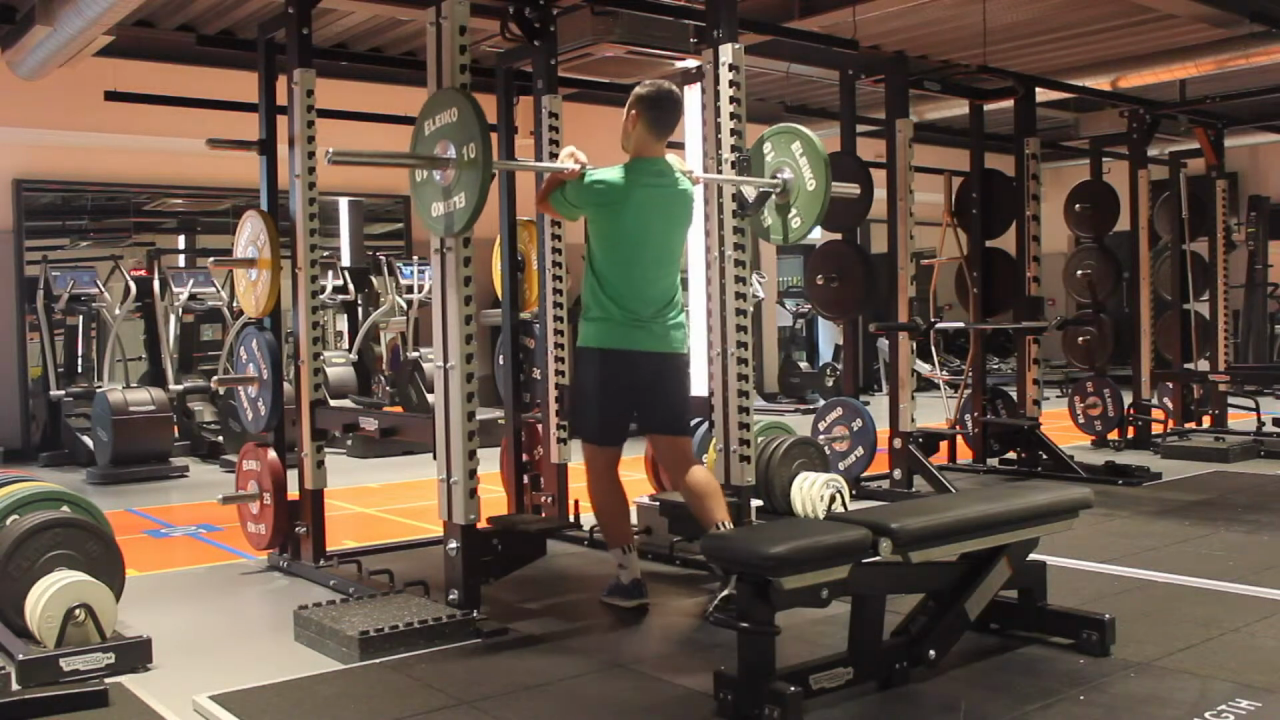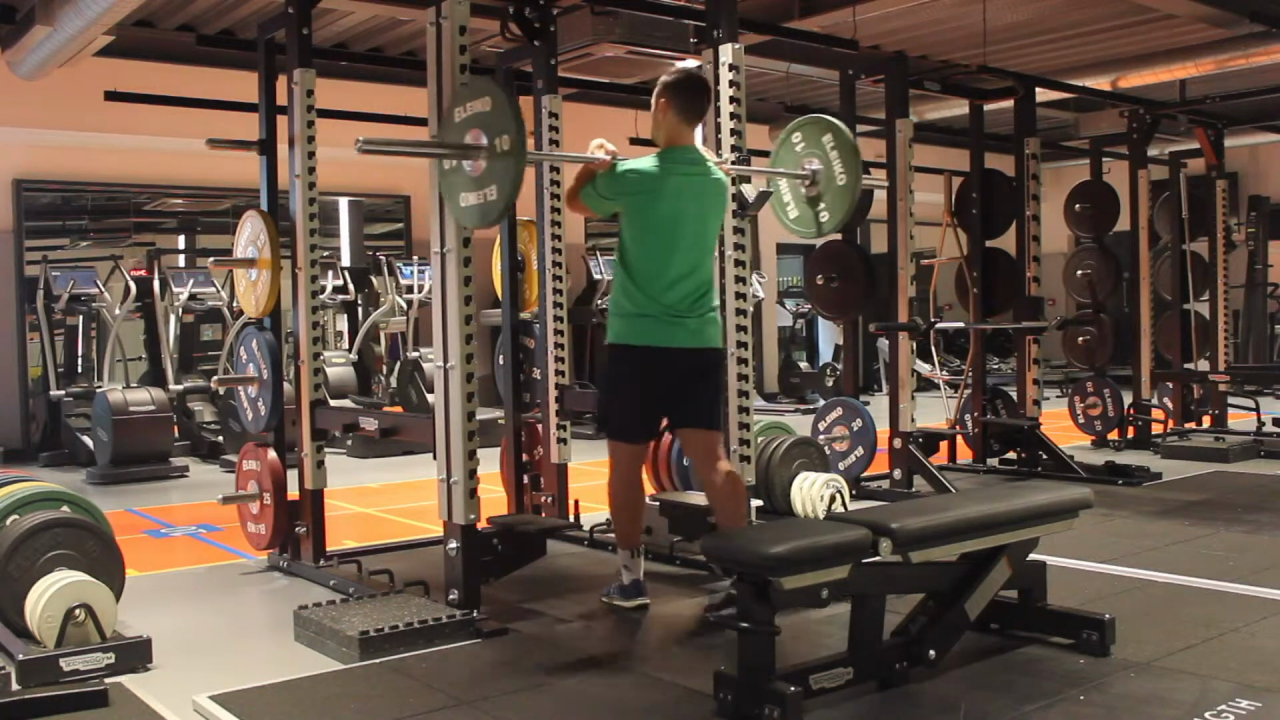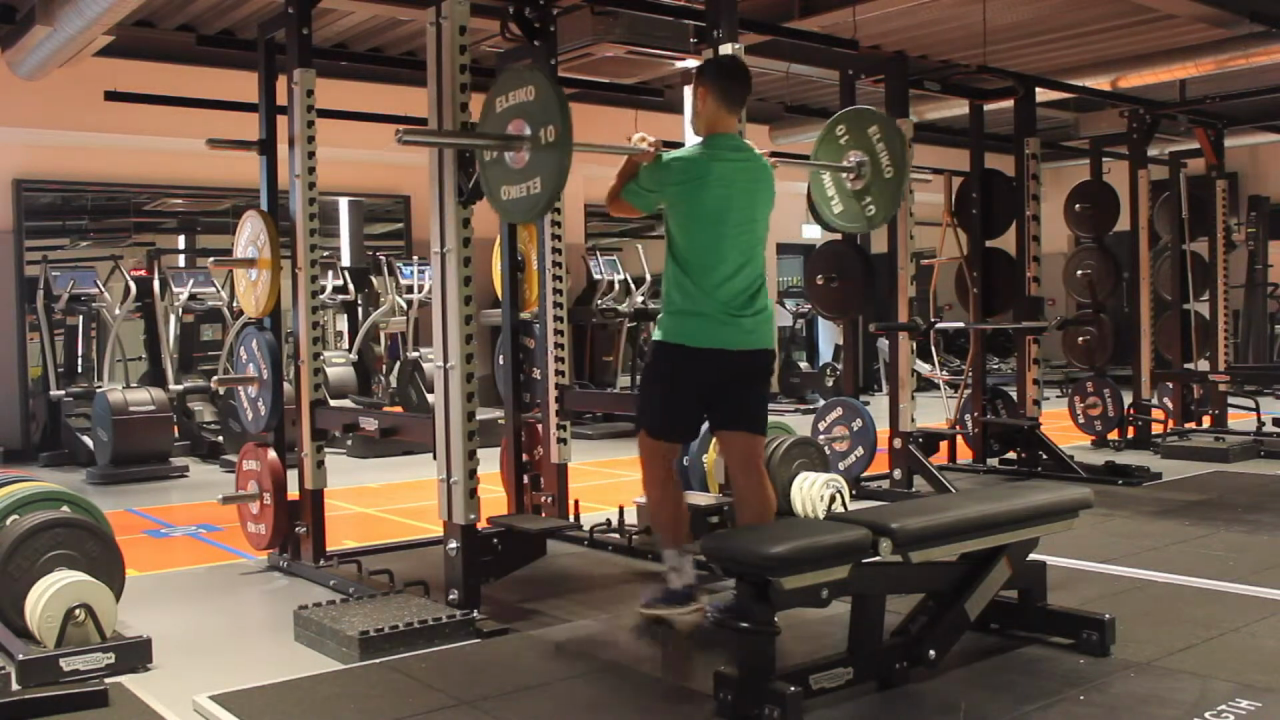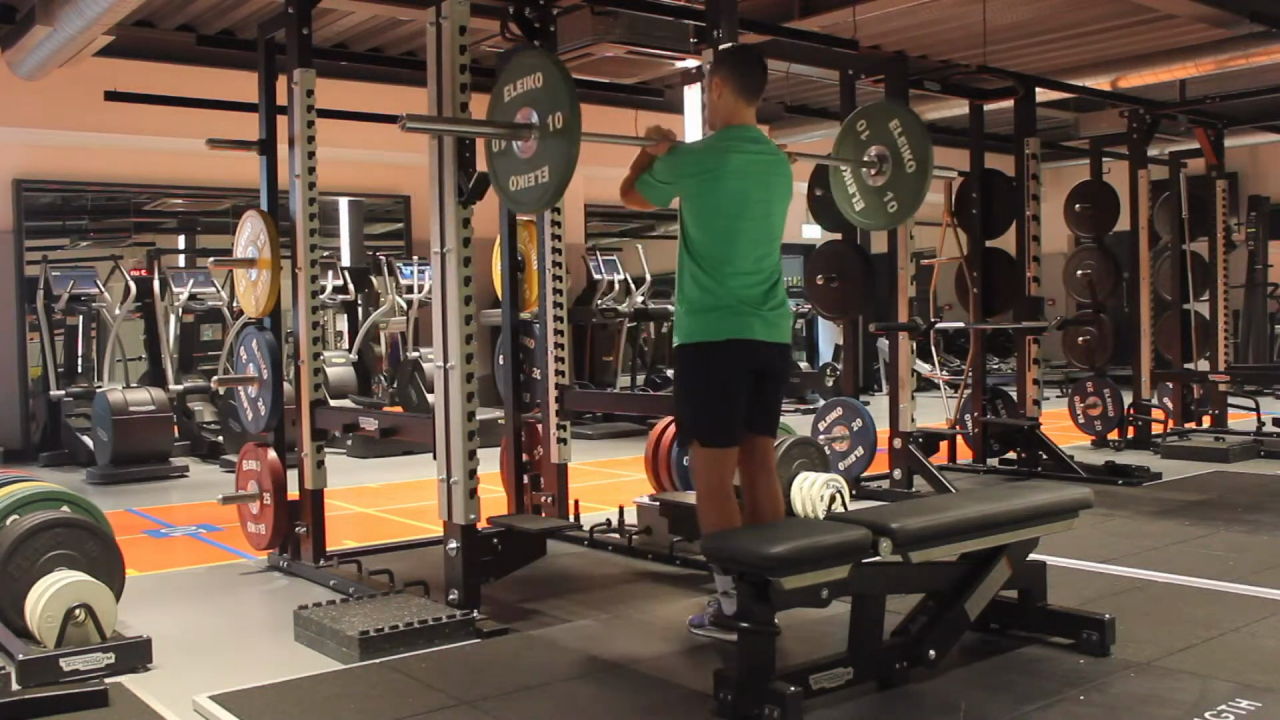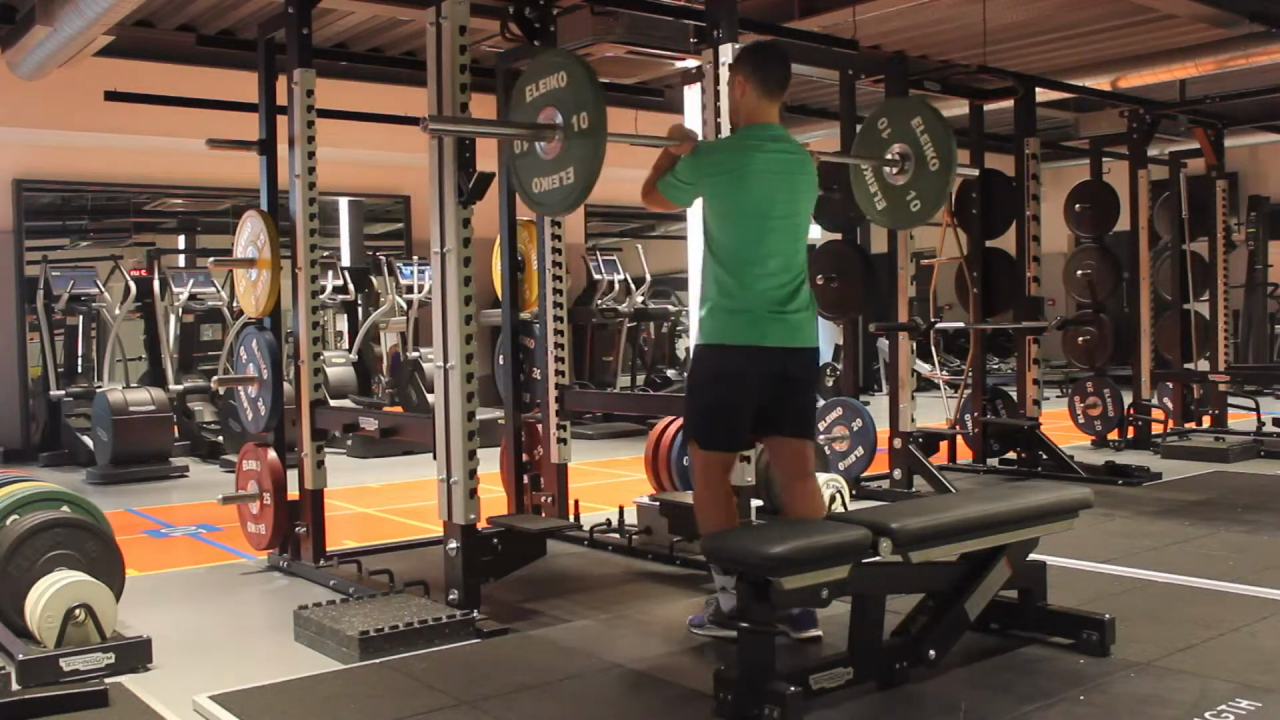
dt=0.4s
person 1, frame 1
left shoulder: (602, 186)
right shoulder: (684, 190)
left elbow: (546, 203)
left wrist: (564, 169)
right wrist: (676, 169)
left hip: (608, 347)
right hip: (667, 346)
left knee: (602, 466)
right knee: (680, 460)
left ankle: (629, 578)
person 1, frame 2
left shoulder: (633, 176)
right shoulder: (717, 181)
left elbow: (576, 202)
left wrist: (594, 165)
left hip: (639, 342)
right hip: (701, 342)
left knee: (627, 464)
right knee: (712, 459)
left ankle: (631, 579)
person 1, frame 3
left shoulder: (679, 166)
right shoulder: (762, 171)
left elbow: (617, 203)
left wrist: (638, 158)
left hip: (688, 339)
right hip: (752, 340)
left knee: (657, 454)
right knee: (748, 464)
left ankle: (680, 577)
person 1, frame 4
left shoulder: (693, 158)
right shoulder: (780, 163)
left elbow: (631, 194)
left wrist: (653, 147)
left hip: (713, 335)
right hip: (771, 334)
left knee: (713, 472)
right knee: (758, 462)
left ankle: (731, 605)
person 1, frame 5
left shoulder: (717, 158)
right shoulder: (804, 163)
left elbow: (653, 197)
left wrist: (675, 149)
left hip: (733, 338)
right hip: (796, 339)
left knee: (711, 470)
right knee: (796, 470)
left ankle: (729, 602)
right ankle: (804, 605)
